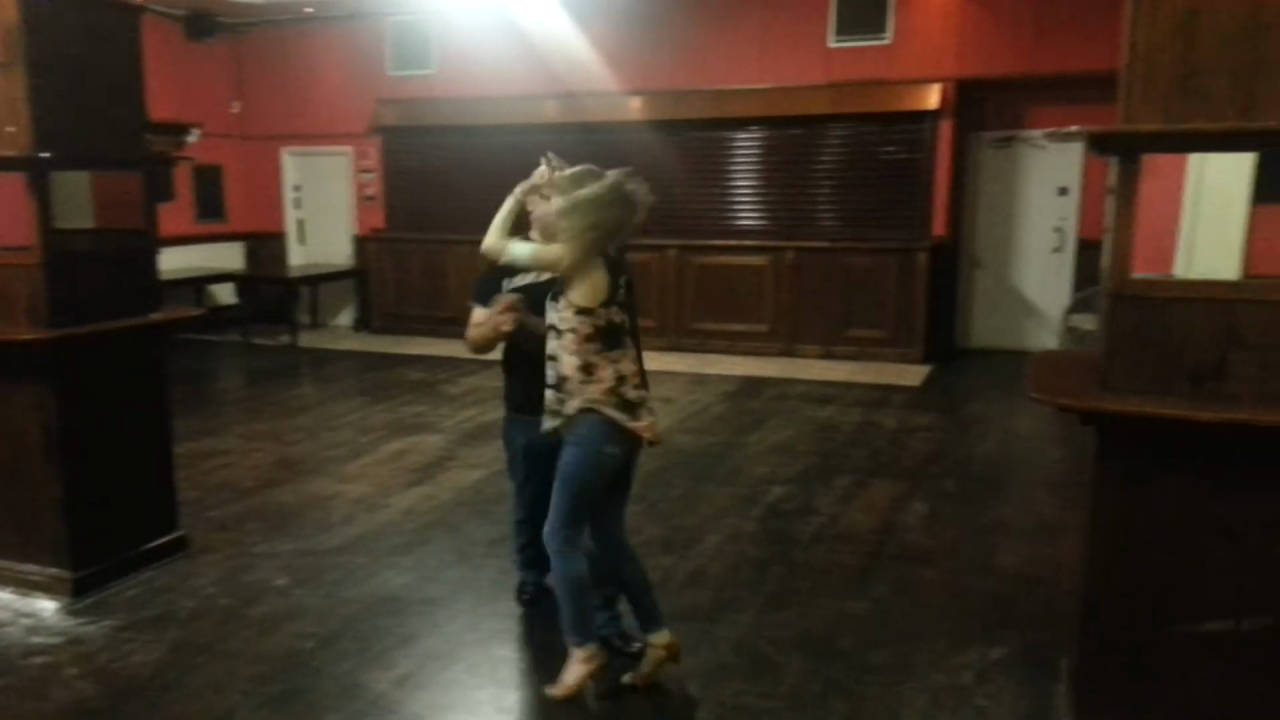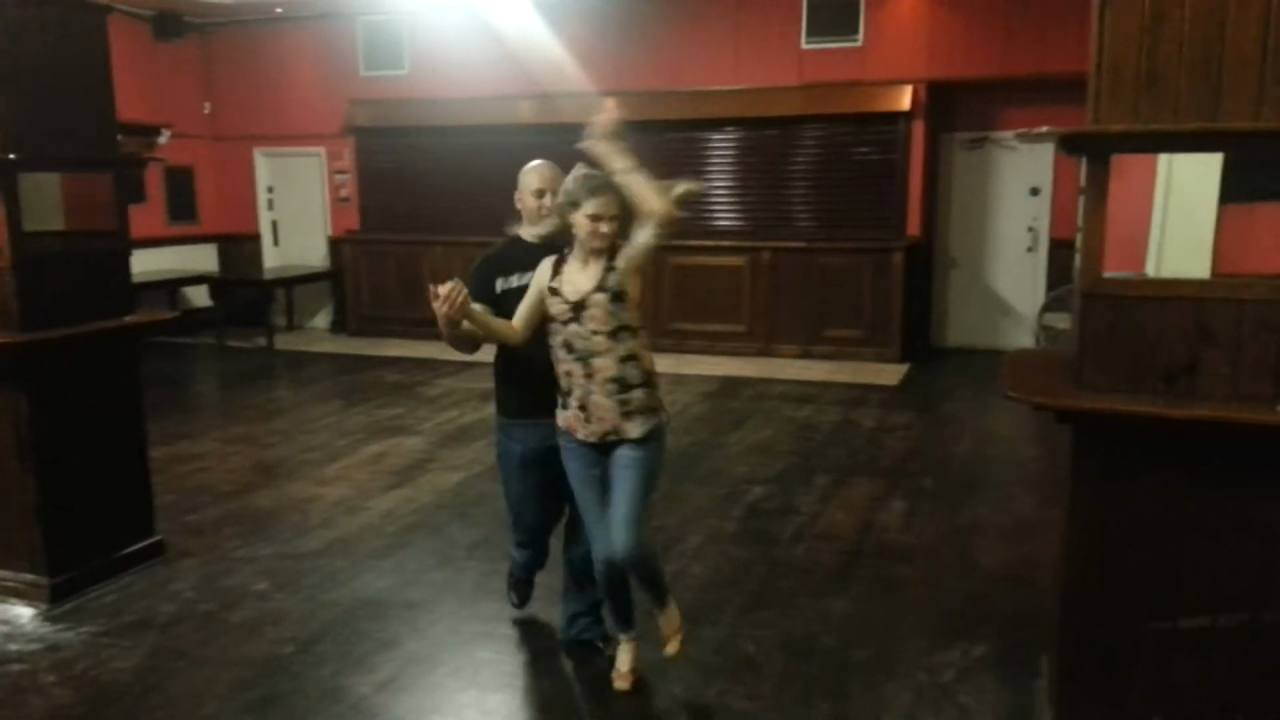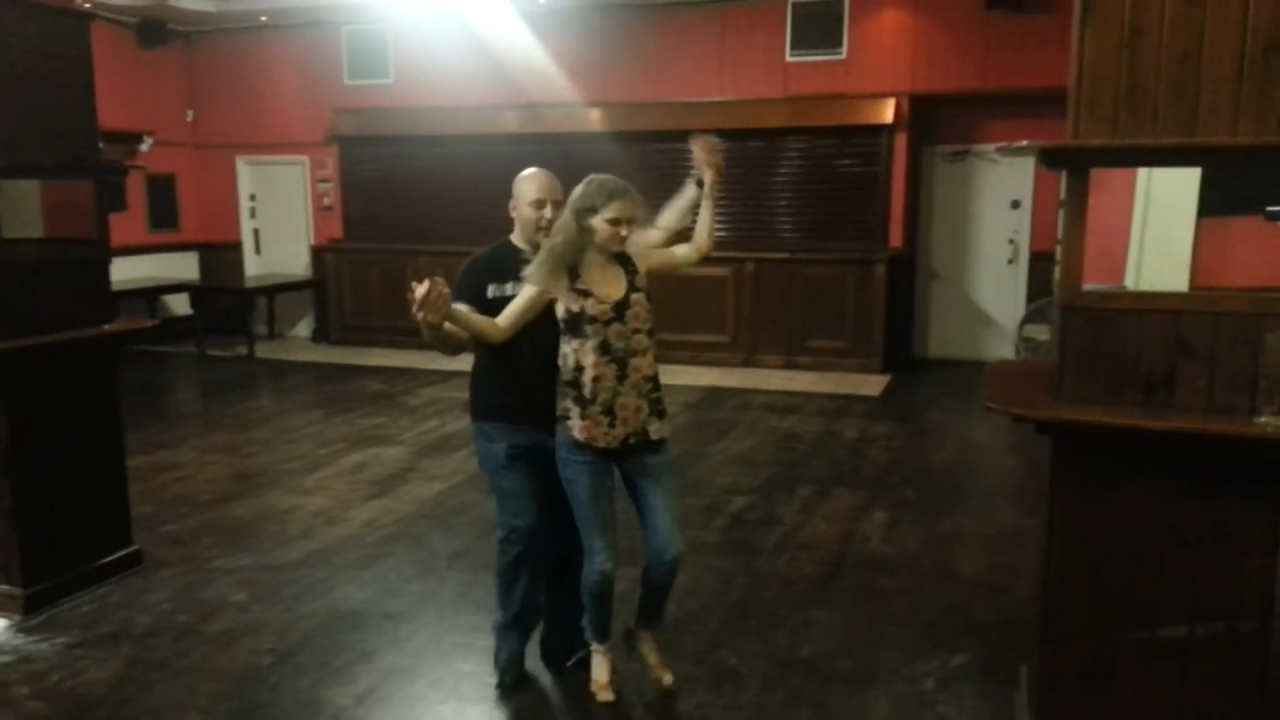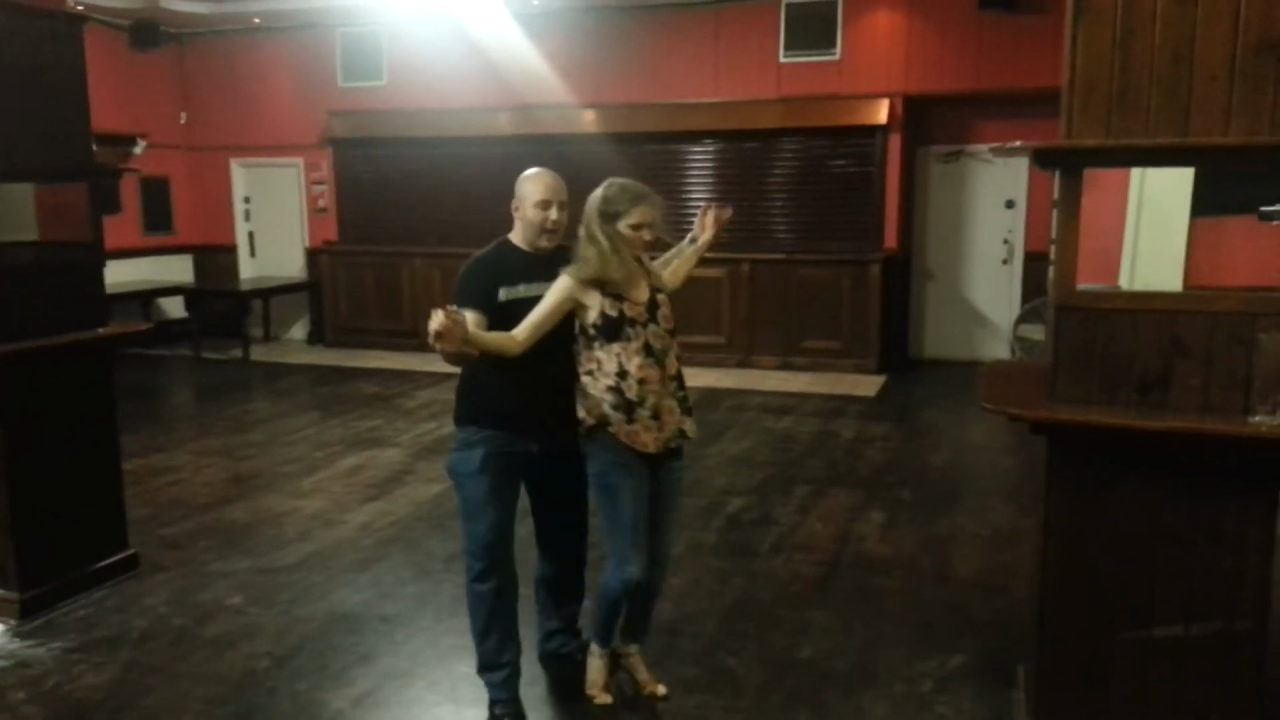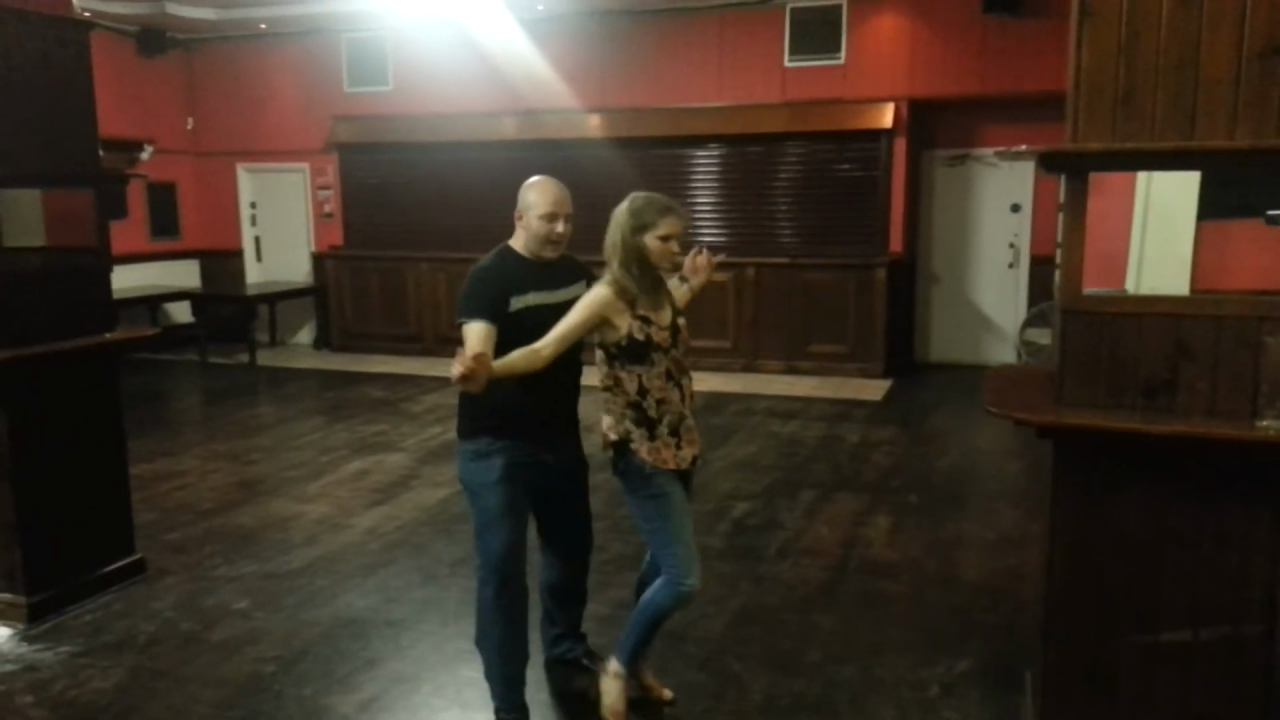
dt=0.2s
person 1, frame 1
left shoulder: (574, 259)
right shoulder: (611, 257)
left elbow: (493, 245)
left wrist: (522, 190)
left hip: (591, 421)
right hip: (625, 418)
left knee: (560, 538)
right knee: (607, 536)
left ankle: (583, 652)
right ankle: (657, 638)
person 1, frame 2
left shoulder: (627, 260)
right shoulder: (551, 271)
left elbow: (660, 210)
right elbow: (516, 334)
left wrist: (608, 148)
right wrist: (467, 309)
left hip: (634, 423)
right hip: (578, 426)
left knee: (624, 545)
right knee: (605, 548)
left ankle: (663, 605)
right ankle: (627, 637)
person 1, frame 3
left shoulder: (637, 262)
right shoulder: (556, 276)
left elbow: (699, 246)
right elbow: (497, 331)
left wrist: (707, 184)
right wrist: (447, 310)
left hip: (645, 428)
right hip: (583, 436)
left knee: (668, 550)
right knee: (600, 559)
left ankle: (644, 633)
right ankle: (599, 649)
person 1, frame 4
left shoulder: (646, 272)
right shoulder: (580, 283)
right elbow: (515, 342)
left wrist: (700, 239)
right wrist: (462, 334)
left hip: (667, 434)
right hip: (615, 440)
left knee: (659, 556)
right knee: (626, 564)
left ankle: (631, 649)
right ankle: (599, 650)
person 1, frame 5
left shoulder: (658, 290)
right shoulder: (609, 296)
right elbow: (542, 352)
left wrist: (692, 281)
right wrist: (487, 371)
left hip: (678, 447)
right hip: (642, 455)
left knee: (665, 565)
right knee: (682, 578)
left ankle: (635, 660)
right ankle: (618, 668)
person 2, frame 1
right shoulder: (503, 263)
right elbow: (475, 340)
right wrist: (497, 324)
right hip: (530, 411)
right knee: (532, 507)
left ankle: (604, 618)
right ankle: (532, 575)
person 2, frame 2
right shoulder: (494, 265)
right elbow: (467, 344)
right wrist: (448, 320)
right hip: (525, 418)
left knee: (590, 522)
right knee: (532, 520)
left ankle: (583, 622)
right ankle: (524, 567)
person 2, frame 3
right shoulder: (483, 268)
left elbow: (652, 237)
right elbow: (454, 341)
left wrist: (696, 188)
right wrist: (432, 323)
right hip: (505, 426)
left knee: (567, 534)
right knee: (524, 527)
left ankle: (562, 638)
right ankle: (511, 641)
person 2, frame 4
left shoulder: (574, 262)
right shoulder: (485, 269)
right elbow: (471, 344)
right wrist: (454, 344)
left hip: (559, 430)
right hip: (490, 434)
left knee: (565, 543)
right knee: (489, 553)
left ankle: (560, 642)
person 2, frame 5
left shoulder: (575, 269)
right shoulder: (490, 278)
right elbow: (479, 353)
right wrist: (475, 367)
left hip: (560, 436)
right hip: (497, 443)
left knee: (571, 545)
right knee: (502, 561)
left ankle: (564, 642)
